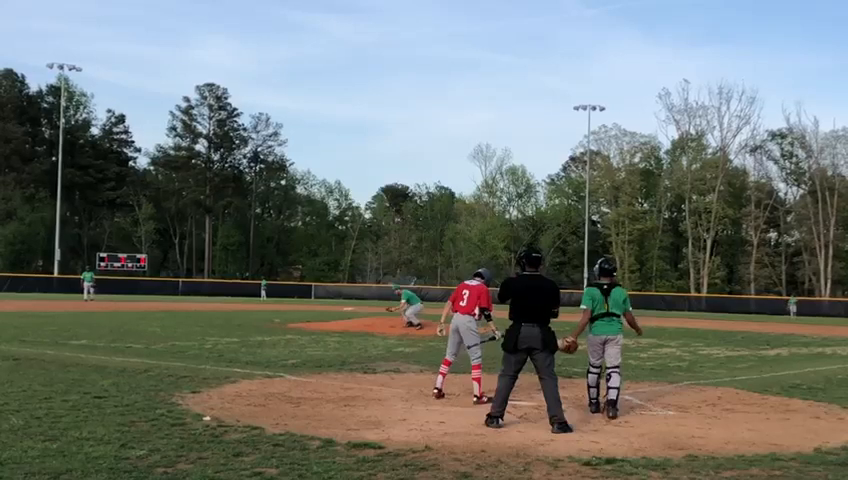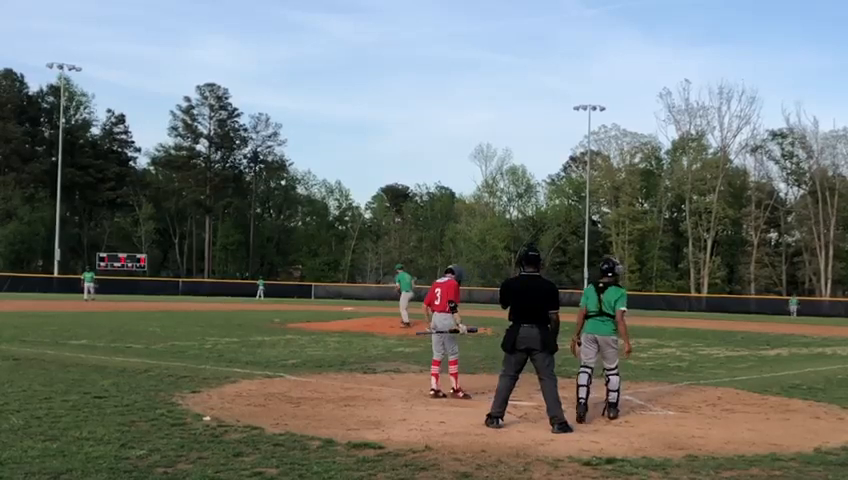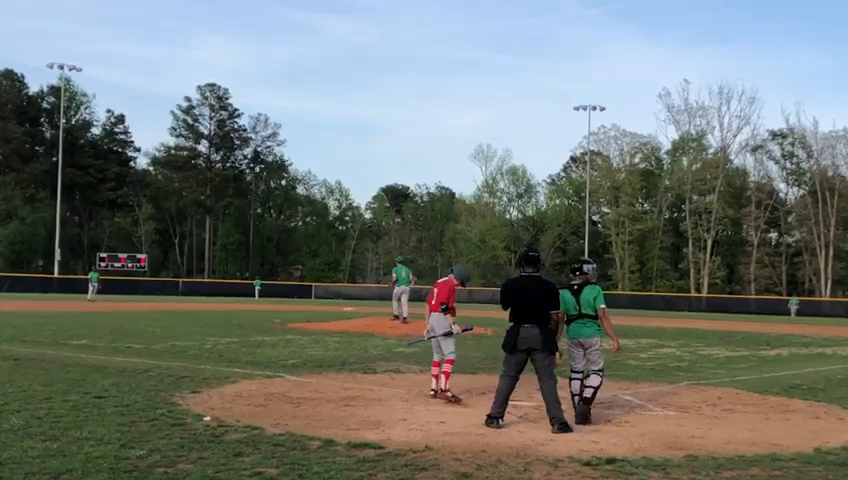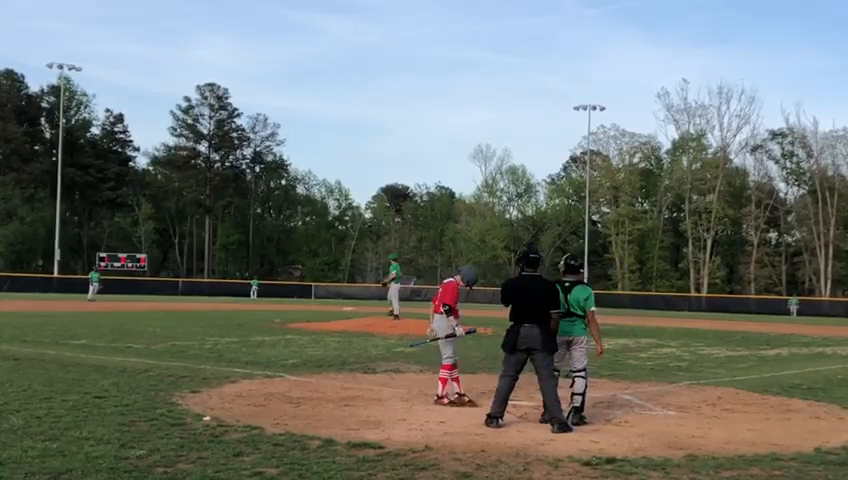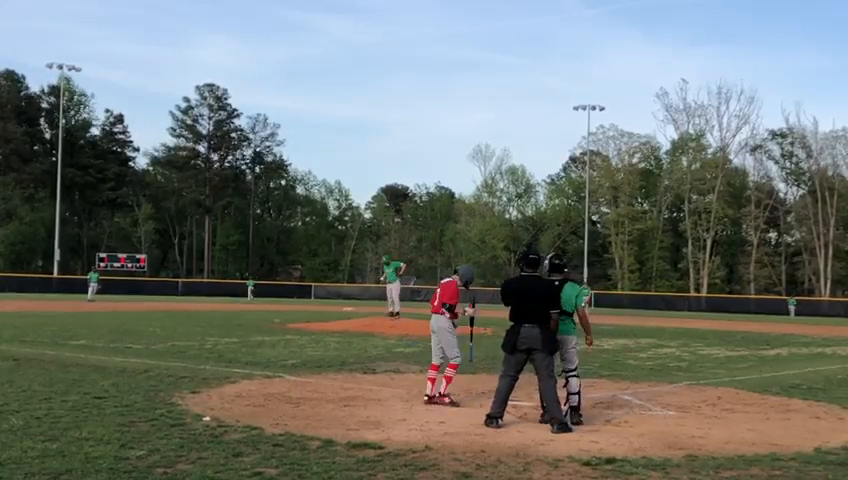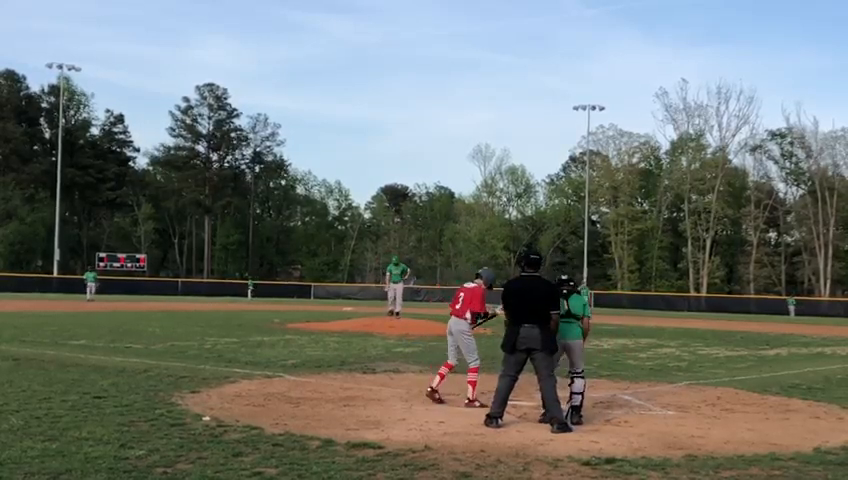
dt=0.7s
person 1, frame 1
left shoulder: (512, 282)
right shoulder: (550, 285)
left elbow: (501, 299)
right elbow: (555, 313)
left hip: (517, 333)
right hip: (541, 334)
left knee: (507, 375)
right knee: (548, 378)
left ankle: (495, 417)
right ankle: (557, 421)
person 1, frame 2
left shoulder: (510, 284)
right shoulder: (549, 287)
left elbow: (503, 305)
right elbow: (554, 318)
right wrist: (553, 339)
left hip: (517, 334)
right hip: (540, 335)
left knee: (507, 376)
right knee: (548, 379)
left ankle: (495, 417)
right ankle: (558, 422)
person 1, frame 3
left shoulder: (510, 284)
right shoulder: (549, 287)
left elbow: (504, 307)
right elbow: (554, 318)
right wrist: (552, 340)
left hip: (517, 334)
right hip: (541, 335)
left knee: (508, 376)
right knee: (547, 379)
left ankle: (495, 417)
right ankle: (558, 422)
person 1, frame 4
left shoulder: (510, 284)
right shoulder: (549, 286)
right elbow: (554, 318)
right wrist: (551, 338)
left hip: (518, 334)
right hip: (541, 335)
left knee: (508, 376)
right knee: (547, 379)
left ankle: (495, 417)
right ankle: (557, 421)
person 1, frame 5
left shoulder: (510, 284)
right shoulder: (548, 286)
right elbow: (554, 317)
right wrist: (550, 337)
left hip: (518, 334)
right hip: (541, 335)
left knee: (507, 376)
right knee: (547, 379)
left ankle: (494, 417)
right ankle: (557, 421)
person 1, frame 6
left shoulder: (510, 285)
right shoulder: (549, 287)
left elbow: (507, 316)
right elbow: (554, 318)
right wrist: (550, 338)
left hip: (517, 334)
right hip: (541, 335)
left knee: (507, 376)
right knee: (547, 379)
left ankle: (494, 417)
right ankle: (557, 421)
person 2, frame 1
left shoulder: (590, 290)
right shoulder: (621, 291)
left elbow: (585, 317)
right elbow: (629, 317)
left wrist: (574, 336)
right wrist: (638, 329)
left hip: (596, 333)
right hip: (614, 333)
left knee: (594, 368)
right knee: (613, 368)
left ankle: (594, 403)
right ankle: (611, 405)
person 2, frame 2
left shoulder: (589, 288)
right shoulder: (619, 291)
left elbow: (581, 314)
right elbow: (619, 319)
left wrist: (576, 335)
right wrist: (626, 341)
left hip: (589, 332)
right hip: (608, 334)
left knee: (585, 367)
right knee: (611, 370)
left ankle: (582, 403)
right ankle: (612, 407)
person 2, frame 3
left shoulder: (564, 292)
right shoulder: (594, 290)
left elbow: (559, 319)
right elbow: (603, 316)
right wrist: (614, 338)
left hip: (573, 335)
right hip: (591, 335)
left knee: (576, 373)
right knee: (596, 371)
left ankle: (579, 409)
right ankle: (585, 402)
person 2, frame 4
right shoulder: (585, 290)
right elbow: (591, 318)
right wrist: (598, 342)
left hip: (558, 333)
right hip: (578, 334)
left knee: (553, 371)
right knee: (579, 372)
right ankle: (577, 413)
person 2, frame 5
right shoulder: (574, 287)
right elbow: (582, 315)
right wrist: (588, 333)
right hip: (567, 333)
right knee: (571, 372)
left ankle: (547, 412)
right ankle: (575, 413)
person 2, frame 6
right shoulder: (581, 299)
right elbow: (586, 325)
right wrist: (582, 341)
left hip: (555, 337)
right hip: (574, 338)
right knee: (577, 374)
right ankle: (575, 412)
person 3, frame 1
left shoulder: (462, 285)
right shoulder: (483, 289)
left elbow: (449, 303)
right elbow: (485, 311)
left wrist: (441, 323)
right wrist: (494, 329)
left hip: (455, 319)
right hip: (468, 322)
left knee: (450, 355)
right knee: (476, 358)
left ankle: (437, 388)
right ankle: (478, 395)
person 3, frame 2
left shoulder: (435, 284)
right shoulder: (453, 283)
left elbow: (425, 305)
right elbow: (452, 305)
left wrist: (429, 321)
right wrist: (459, 323)
left hip: (435, 318)
right hip: (446, 319)
left knee: (437, 355)
right knee: (453, 354)
left ankle: (434, 389)
right ankle: (455, 389)
person 3, frame 3
left shoulder: (438, 283)
right shoulder: (449, 284)
left elbow: (428, 304)
right elbow: (444, 306)
left wrist: (427, 324)
right wrist: (453, 324)
left hip: (433, 320)
right hip: (443, 321)
left knee: (437, 356)
right knee: (450, 355)
left ankle: (434, 389)
right ankle: (444, 390)
person 3, frame 4
left shoulder: (447, 283)
right shoulder: (453, 285)
left elbow: (434, 304)
right elbow: (446, 308)
left wrist: (432, 324)
right wrist: (456, 326)
left hip: (438, 321)
right hip: (445, 323)
left knee: (452, 359)
right knee: (448, 359)
left ankle: (459, 394)
right ankle: (440, 396)
person 3, frame 5
left shoulder: (443, 283)
right shoulder: (452, 285)
left elbow: (433, 304)
right elbow: (448, 306)
right wrist: (465, 311)
left hip: (435, 321)
right hip: (444, 323)
left knee: (437, 359)
right knee: (455, 358)
left ankle: (429, 395)
right ankle: (443, 394)
person 3, frame 6
left shoulder: (464, 287)
right shoulder: (479, 291)
right elbow: (479, 315)
right wrist: (494, 313)
left hip: (452, 323)
right hip: (462, 326)
left knee: (452, 360)
right knee: (474, 362)
left ankle: (433, 389)
right ankle: (471, 399)
